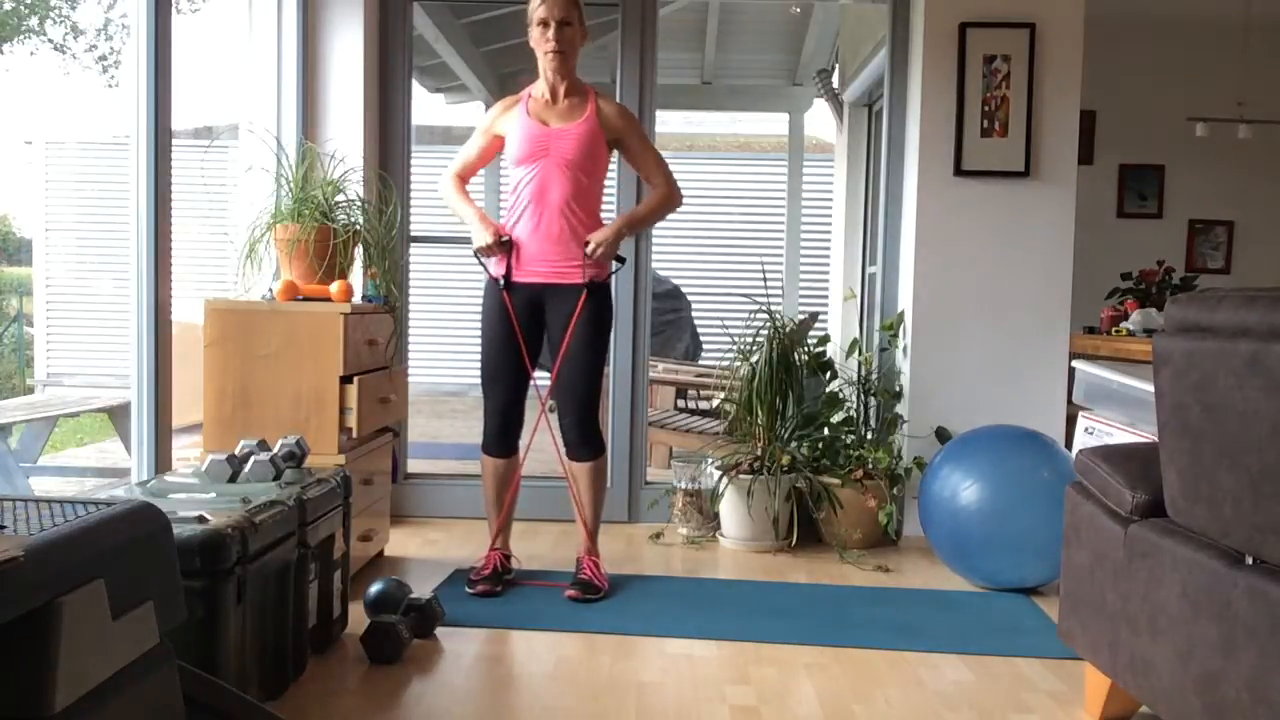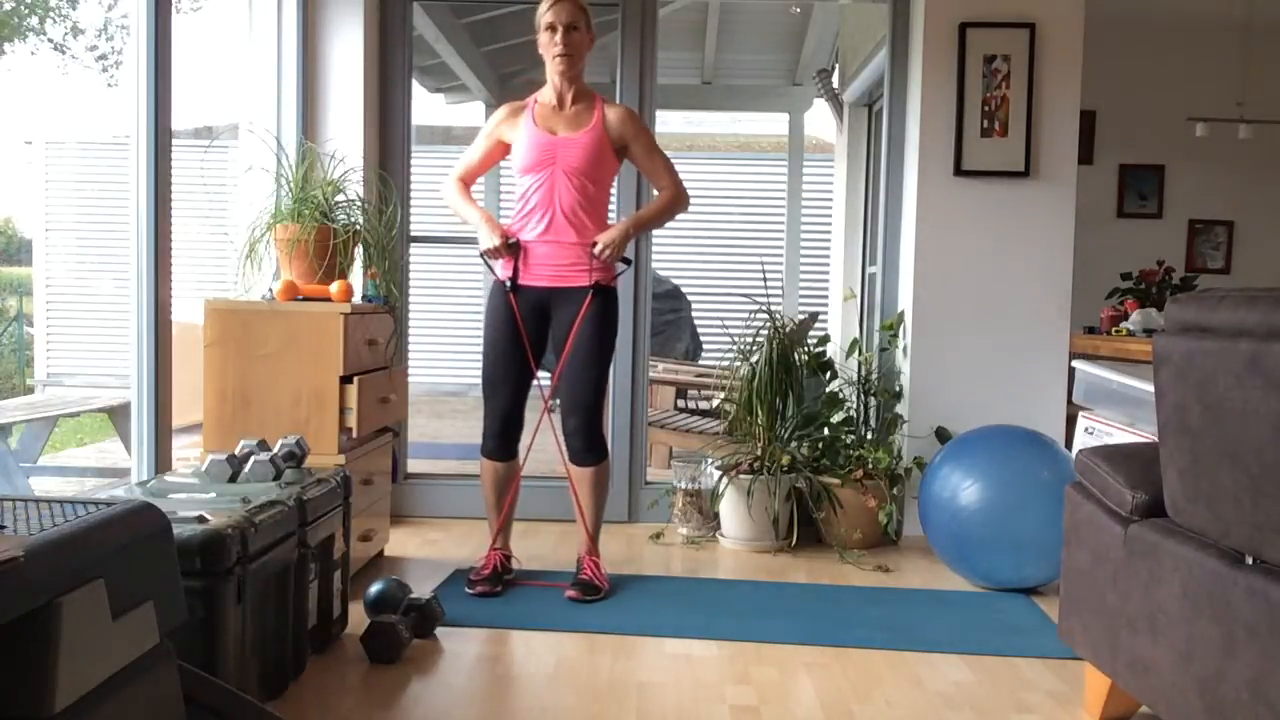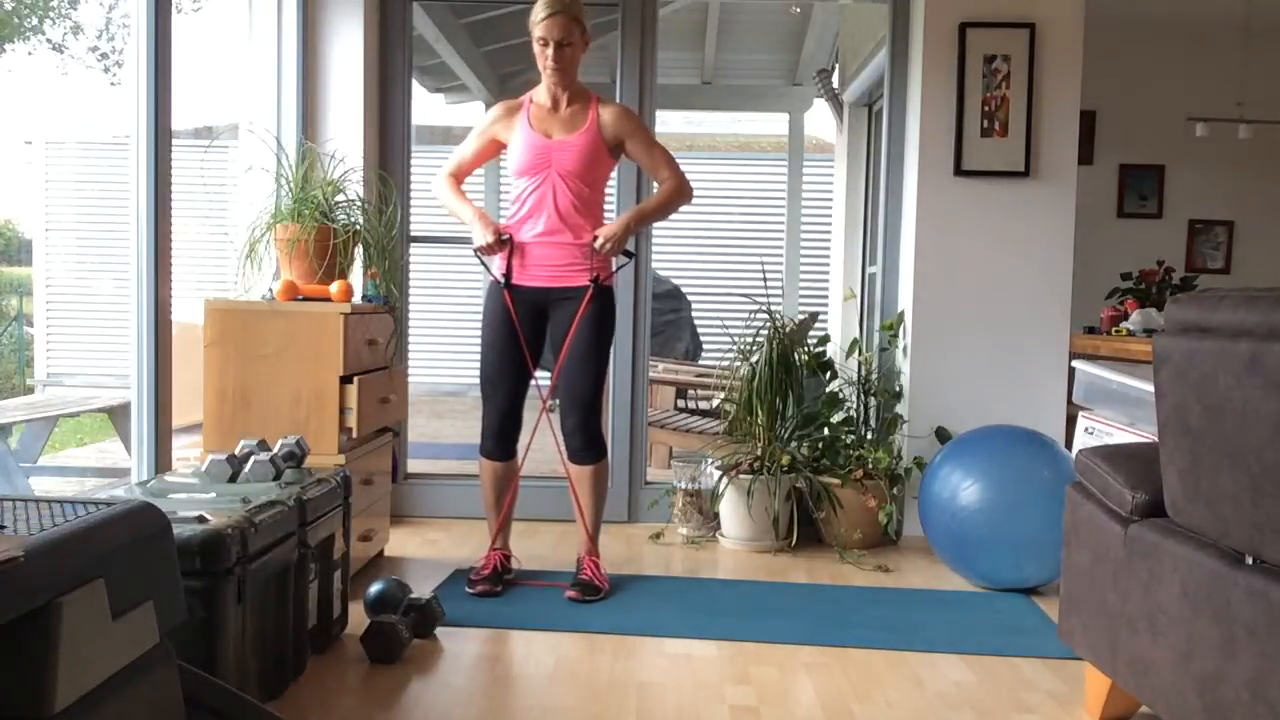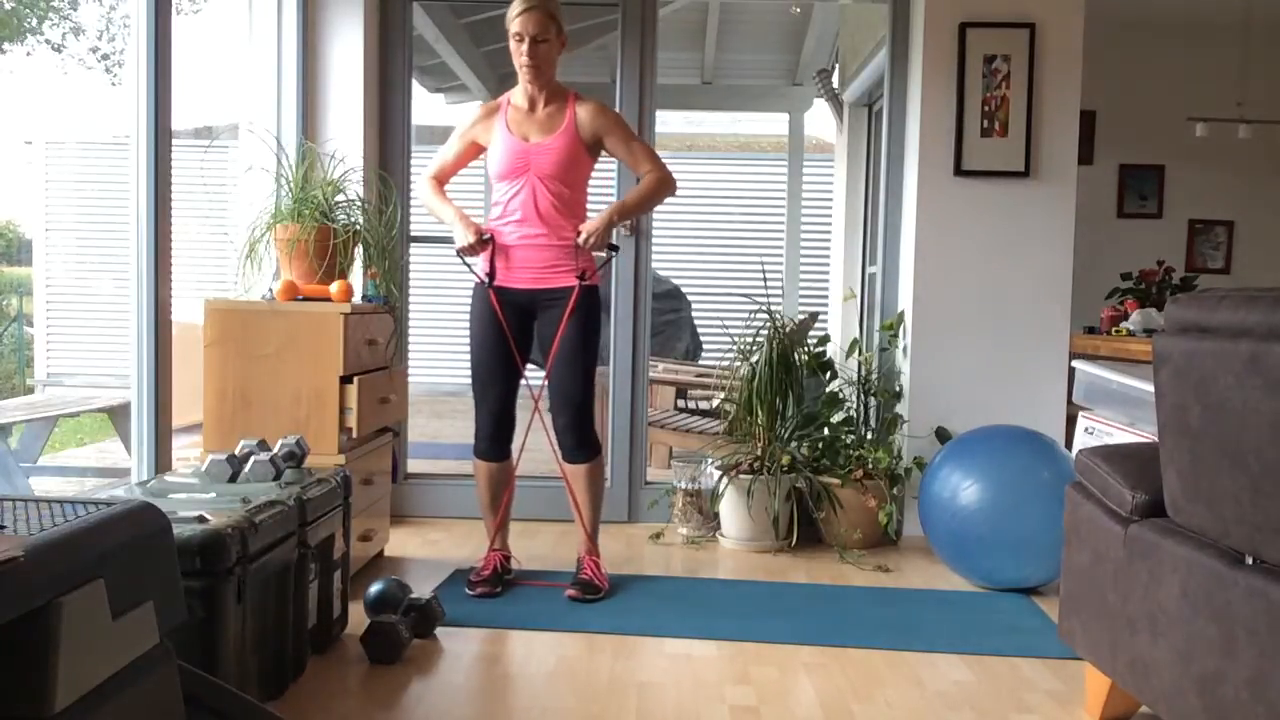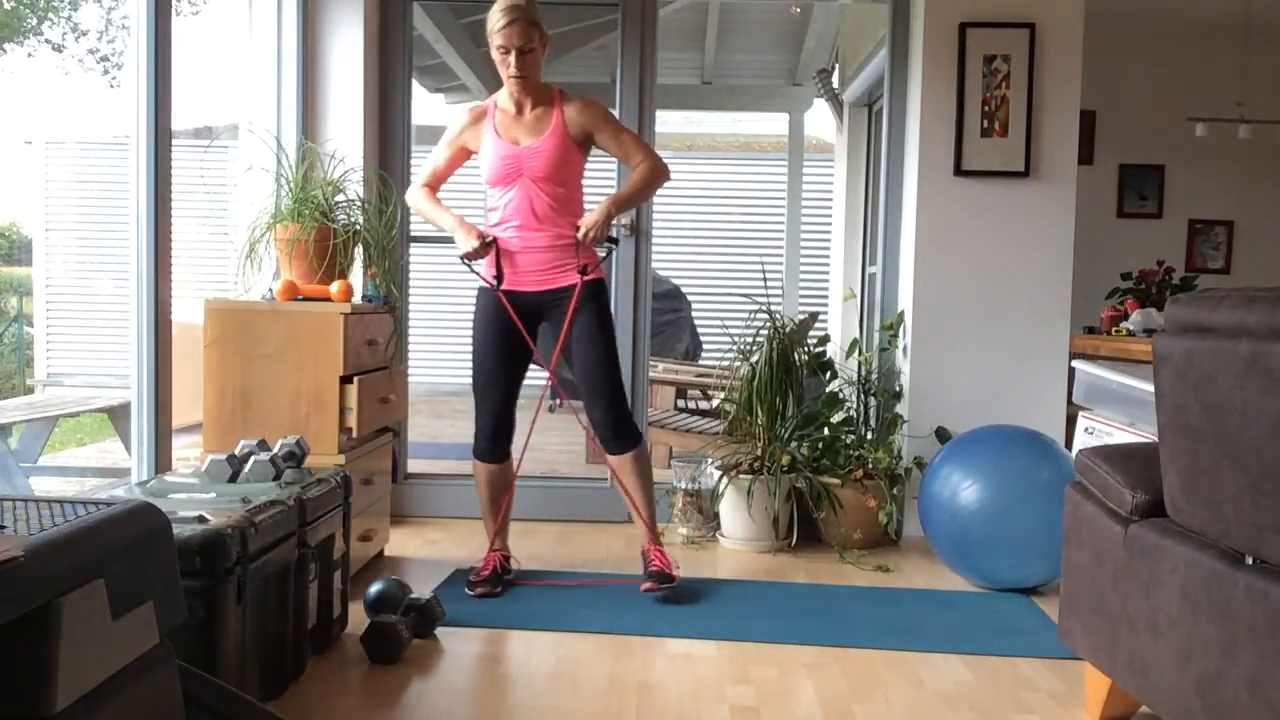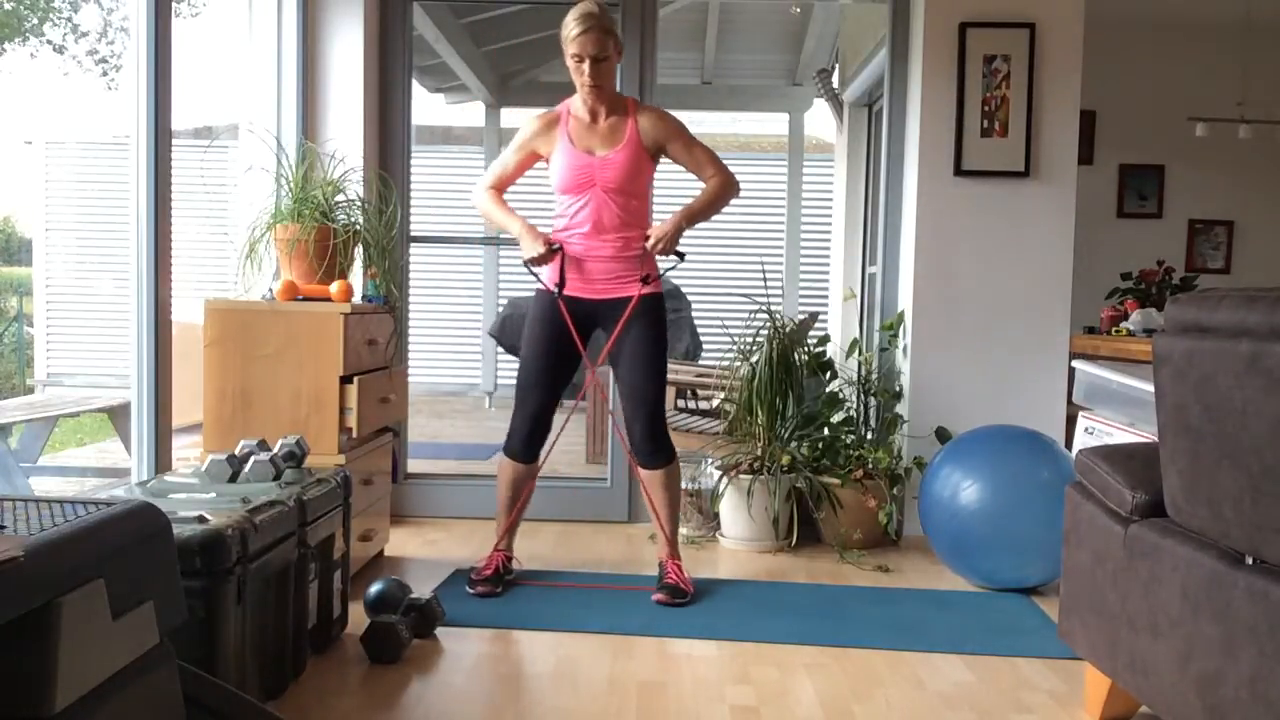
dt=0.4s
person 1, frame 1
left shoulder: (608, 114)
right shoulder: (507, 112)
left elbow: (667, 191)
right elbow: (452, 178)
left wrist: (620, 227)
right wrist: (477, 220)
left hip: (580, 284)
right hip: (512, 279)
left knee: (578, 419)
right knee: (500, 416)
left ankle: (589, 556)
right ankle: (498, 551)
person 1, frame 2
left shoulder: (615, 119)
right shoulder: (513, 117)
left elbow: (674, 194)
right elbow: (456, 182)
left wrist: (628, 228)
right wrist: (484, 223)
left hip: (586, 288)
right hip: (518, 284)
left knee: (582, 422)
right knee: (500, 419)
left ankle: (590, 556)
right ankle: (498, 552)
person 1, frame 3
left shoulder: (611, 118)
right shoulder: (508, 116)
left elbow: (677, 185)
right elbow: (446, 179)
left wrist: (629, 221)
right wrist: (476, 219)
left hip: (582, 286)
right hip: (515, 283)
left knee: (580, 421)
right knee: (498, 418)
left ankle: (590, 556)
right ankle: (498, 551)
person 1, frame 4
left shoulder: (588, 115)
right shoulder: (488, 118)
left elbow: (660, 179)
right elbow: (429, 181)
left wrist: (611, 215)
right wrist: (458, 220)
left hip: (568, 286)
right hip: (500, 284)
left knee: (572, 421)
right knee: (492, 421)
left ankle: (590, 555)
right ankle: (497, 551)
person 1, frame 5
left shoulder: (577, 113)
right shoulder: (475, 123)
left elbow: (653, 167)
right elbow: (419, 190)
left wrist: (610, 207)
right wrist: (457, 226)
left hip: (574, 283)
right hip: (503, 288)
left knee: (609, 413)
right knee: (491, 423)
left ankle: (652, 546)
right ankle: (497, 552)
person 1, frame 6
left shoulder: (650, 124)
right shoulder: (547, 127)
left elbow: (723, 182)
right elbow: (485, 191)
left wrist: (680, 220)
right wrist: (523, 230)
left hip: (632, 296)
right hip: (562, 293)
left knee: (646, 428)
right knee: (527, 422)
left ankle: (670, 559)
right ankle: (500, 551)
